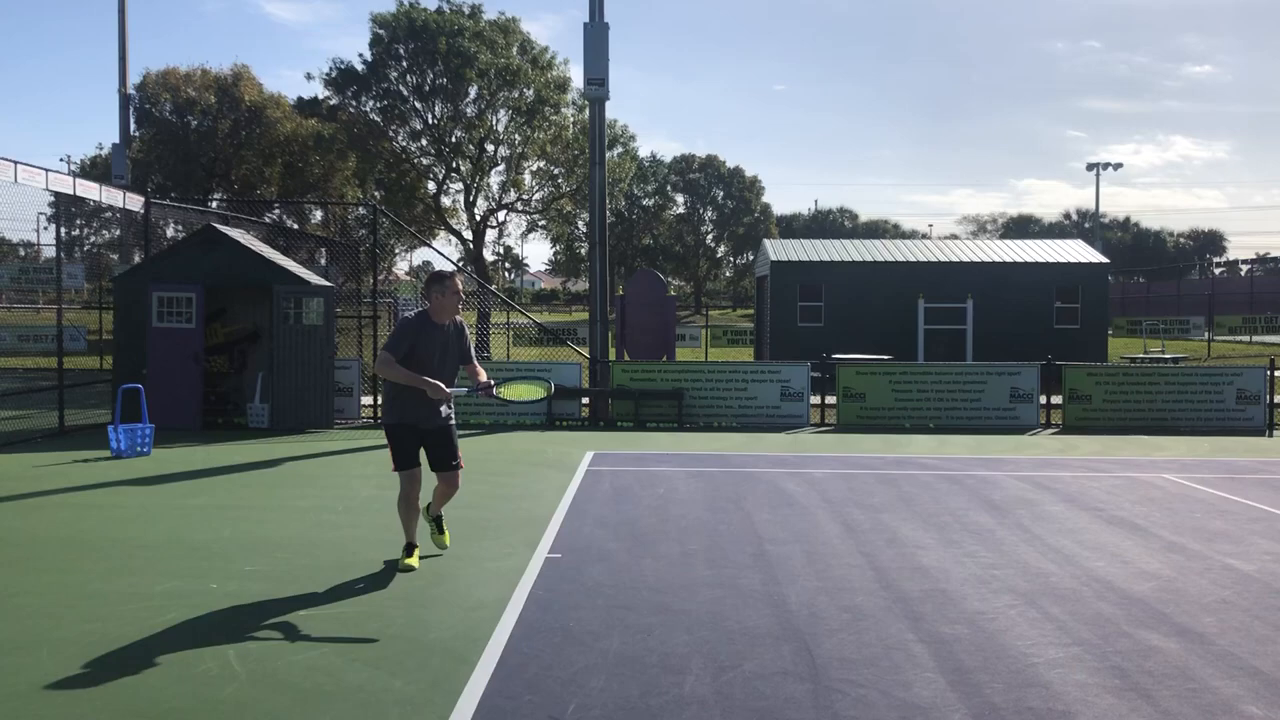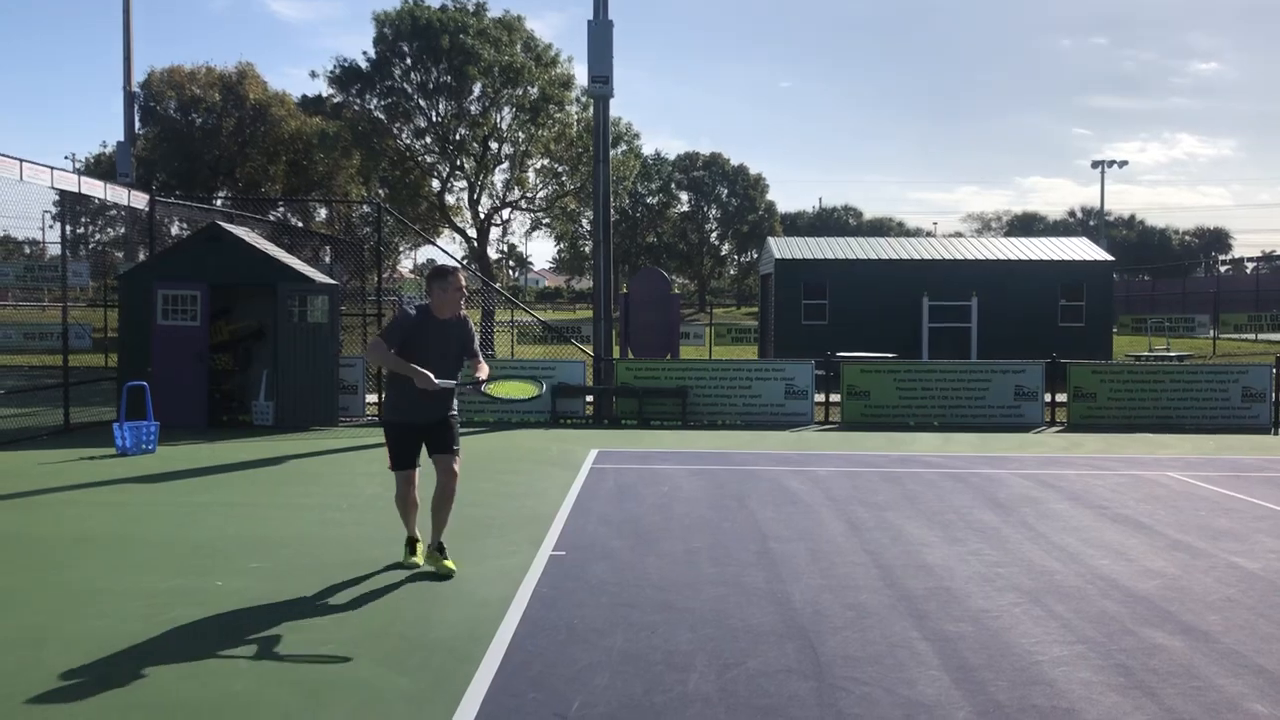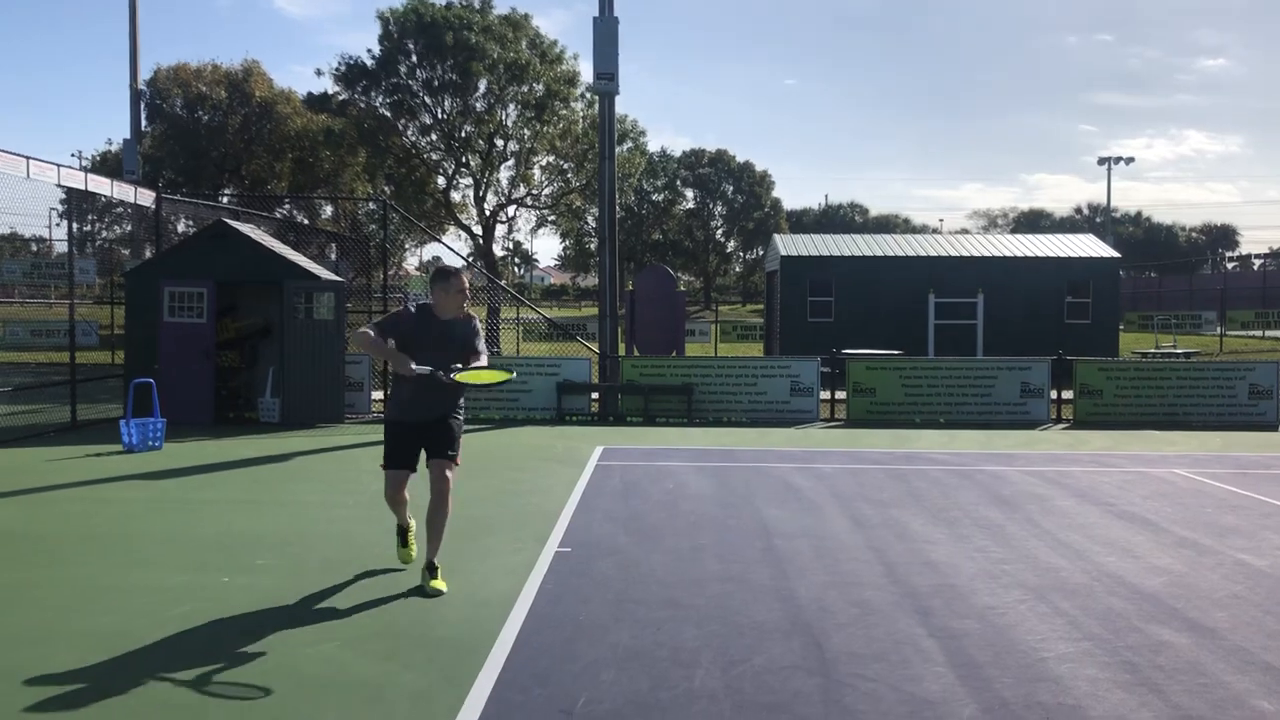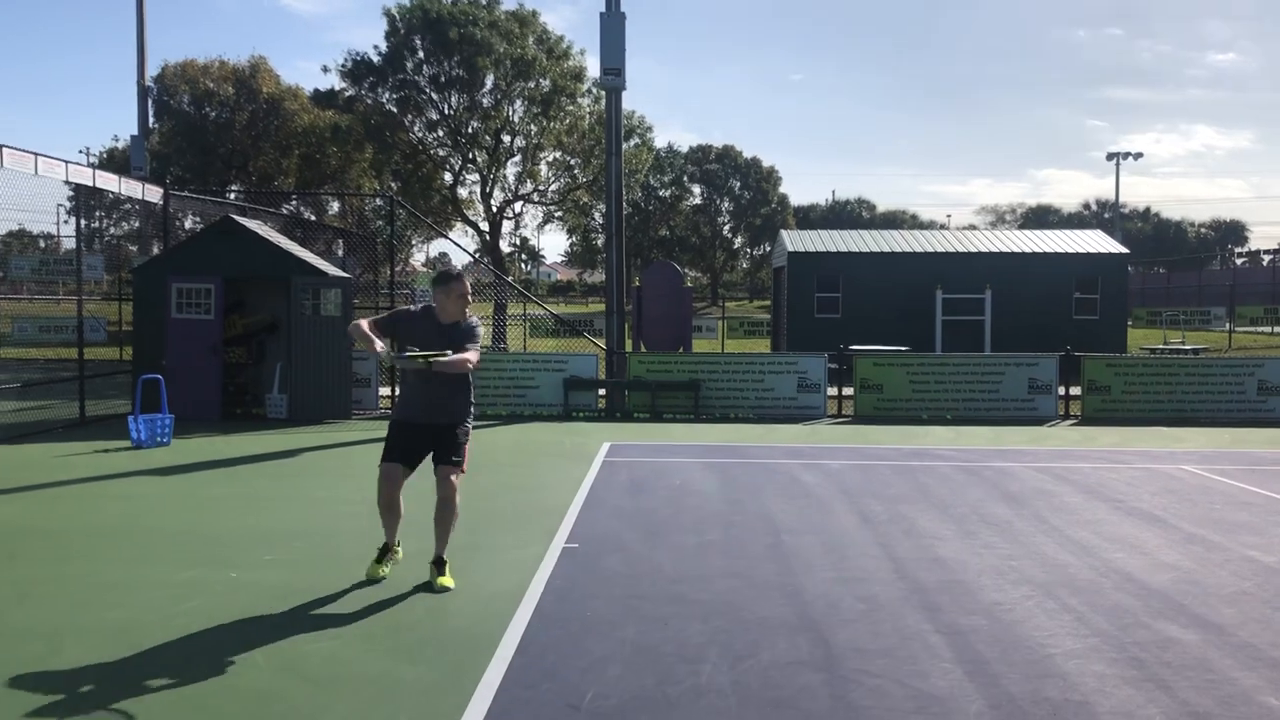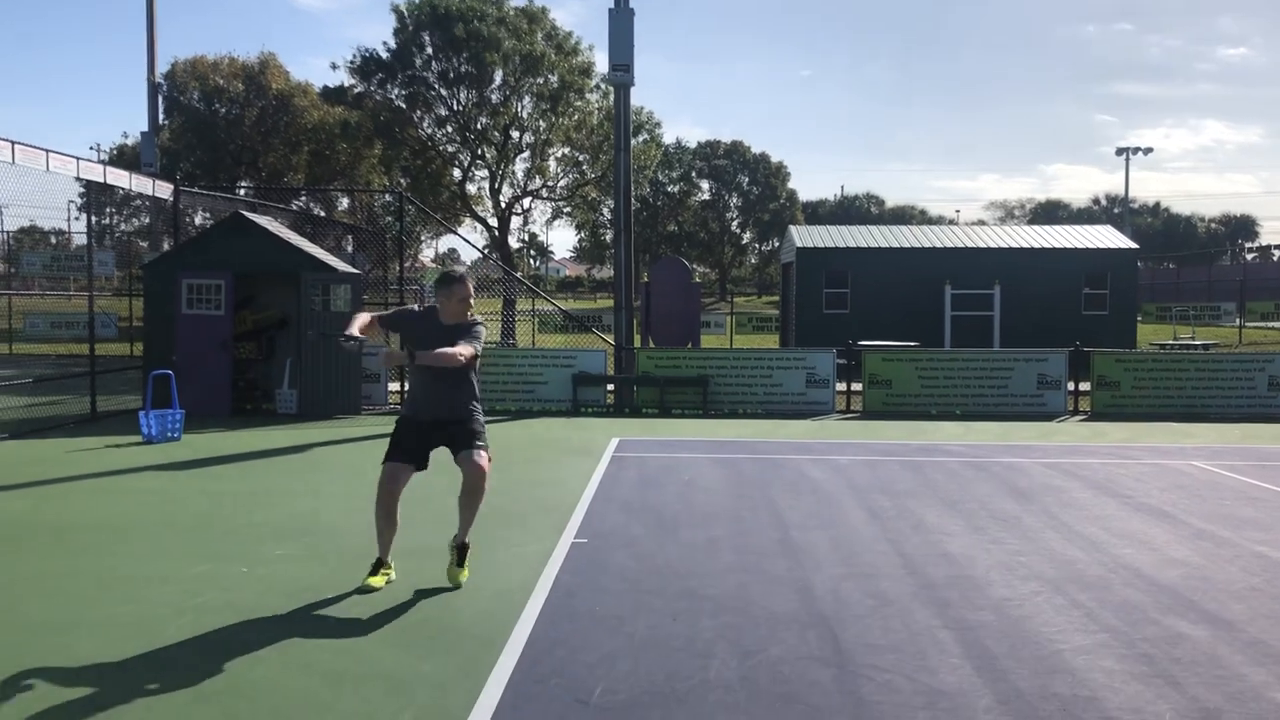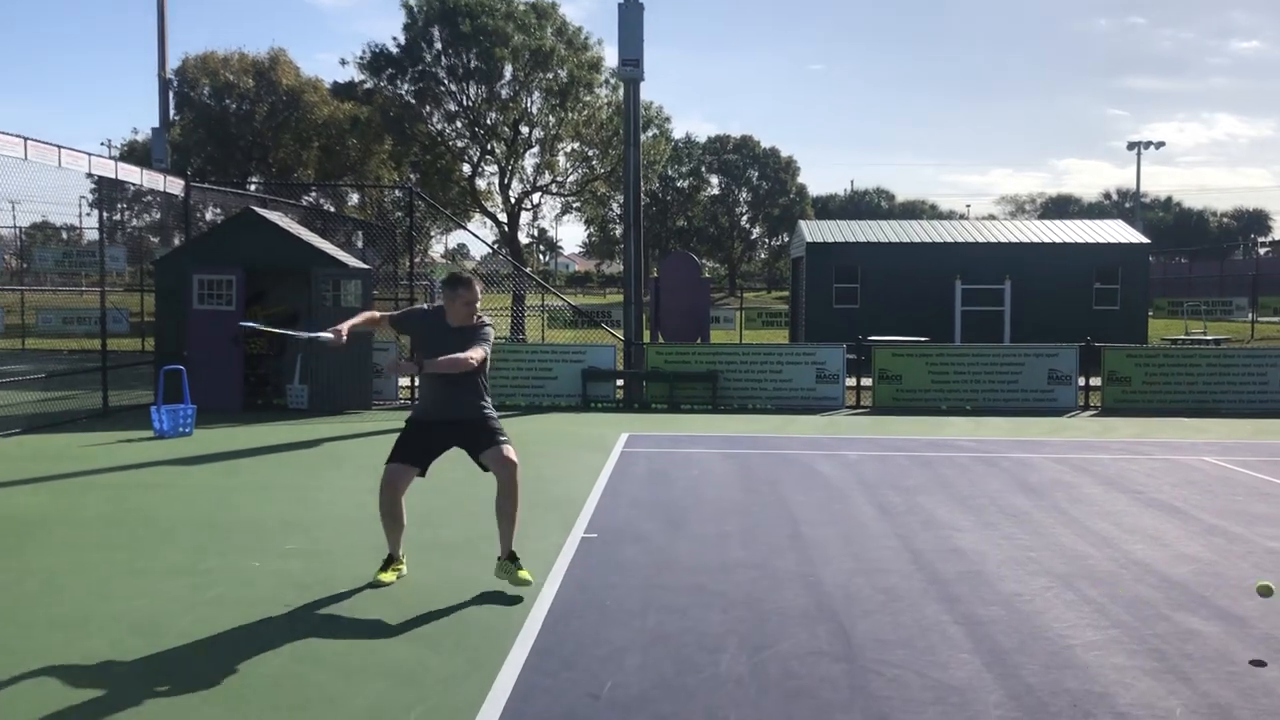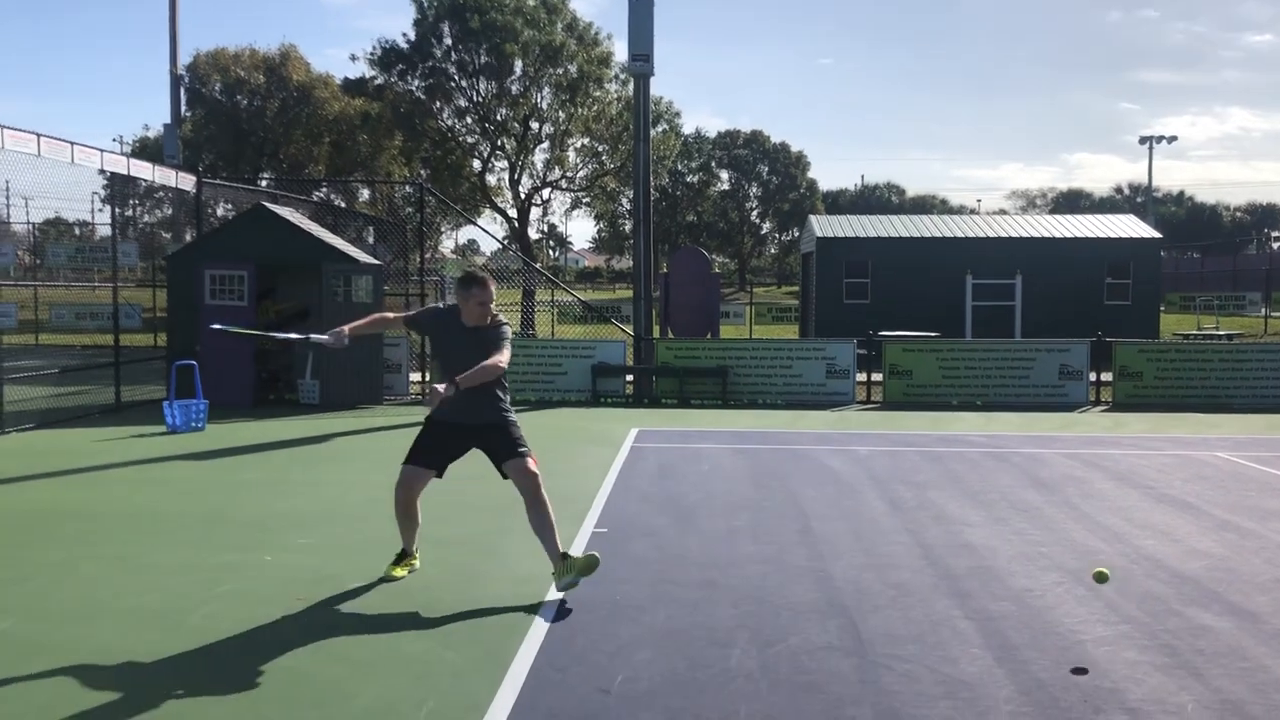
dt=0.1s
person 1, frame 1
left shoulder: (459, 328)
right shoulder: (410, 325)
left elbow: (471, 366)
right elbow: (381, 365)
left wrist: (482, 379)
right wrist: (424, 383)
left hip: (440, 416)
right hip: (401, 417)
left knee: (452, 481)
right knee: (410, 483)
left ankle: (433, 512)
right ankle: (411, 545)
person 1, frame 2
left shoulder: (463, 324)
right shoulder: (409, 318)
left elbow: (478, 363)
right elbow: (372, 351)
left wrist: (480, 374)
right wrist: (414, 371)
left hip: (442, 412)
right hip: (401, 415)
left knee: (449, 472)
right knee: (406, 484)
left ankle: (436, 546)
right ankle: (413, 538)
person 1, frame 3
left shoulder: (470, 323)
right shoulder: (410, 316)
left elbow: (480, 364)
right elbow: (360, 336)
right wrist: (394, 358)
left hip: (445, 415)
right hip: (404, 414)
left knee: (441, 480)
right knee: (394, 487)
left ankle: (431, 567)
right ankle: (405, 524)
person 1, frame 4
left shoulder: (471, 328)
right shoulder: (411, 317)
left elbow: (468, 360)
right elbow: (358, 326)
left wrist: (426, 364)
right wrist: (372, 340)
left hip: (452, 419)
right hip: (410, 417)
left knee: (448, 484)
right knee: (387, 484)
left ankle: (440, 562)
right ankle: (391, 546)
person 1, frame 5
left shoulder: (474, 327)
right shoulder: (415, 317)
left elbow: (457, 356)
right elbow: (370, 318)
left wrist: (410, 357)
right wrist: (353, 329)
left hip: (462, 415)
right hip: (418, 415)
left knee: (478, 470)
right knee: (388, 484)
left ankle: (460, 543)
right ankle: (384, 562)
person 1, frame 6
left shoulder: (482, 329)
right shoulder: (423, 317)
left elbow: (469, 360)
right elbow: (377, 317)
left wrist: (420, 366)
right wrist: (346, 326)
left hip: (475, 416)
right hip: (428, 417)
left knee: (508, 465)
right knee: (390, 484)
left ankle: (506, 557)
right ankle: (395, 558)
person 1, frame 7
left shoulder: (498, 329)
right shoulder: (439, 318)
left elbow: (498, 363)
right elbow: (392, 319)
left wrist: (452, 385)
right wrist: (348, 329)
left hip: (493, 417)
right hip: (448, 419)
left knee: (530, 478)
right knee: (406, 487)
left ankle: (561, 565)
right ankle: (408, 554)
